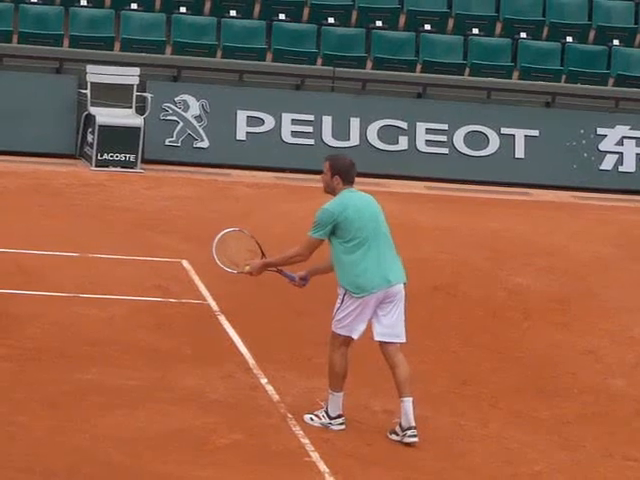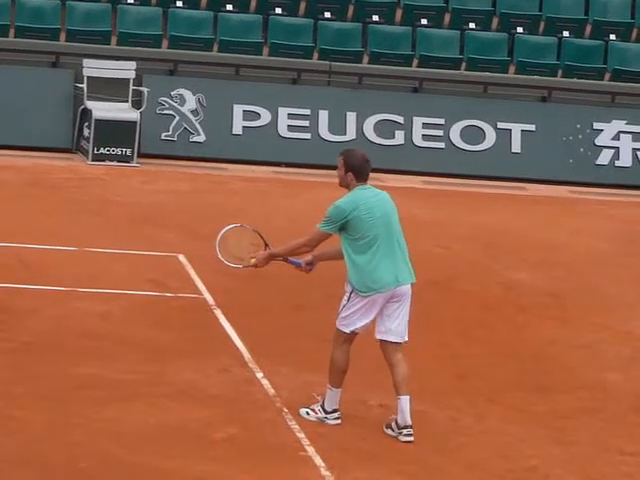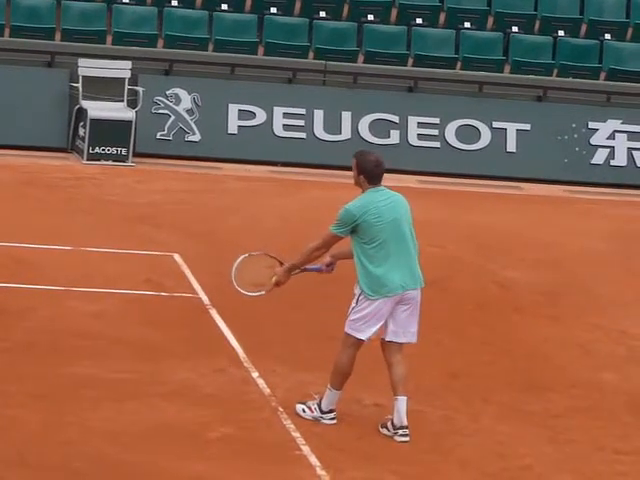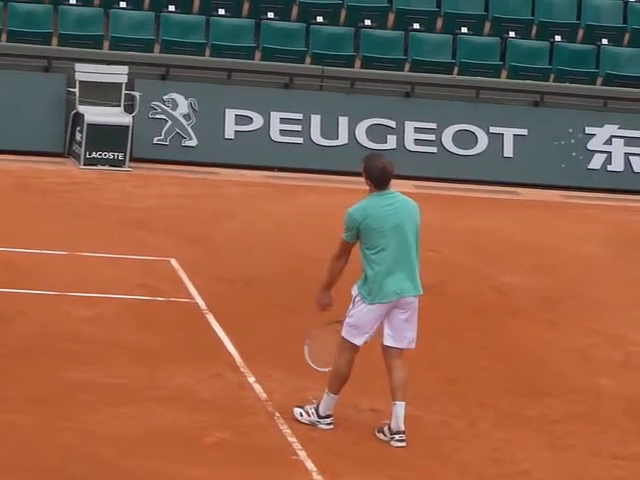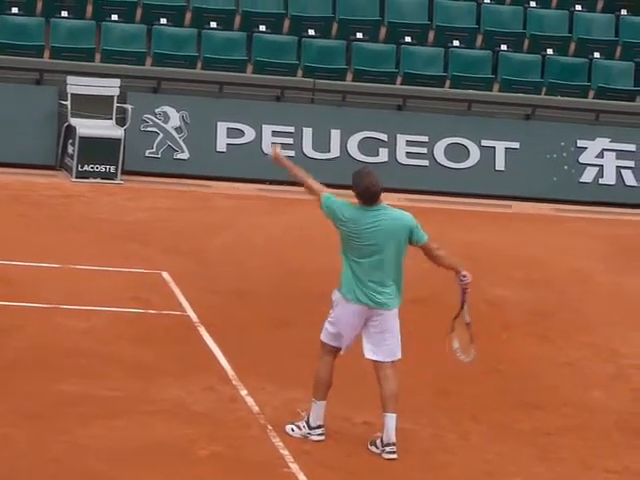
dt=1s
person 1, frame 1
left shoulder: (332, 210)
right shoulder: (368, 200)
left elbow: (302, 253)
left wrist: (264, 264)
right wrist: (311, 273)
left hip: (361, 287)
right hip: (393, 282)
left knee: (339, 344)
right knee: (393, 350)
left ankle: (334, 413)
right ankle: (408, 424)
person 1, frame 2
left shoulder: (345, 206)
right shoulder: (384, 198)
left elbow: (307, 243)
left wrist: (270, 255)
right wrist: (317, 258)
left hip: (369, 286)
right hip: (401, 282)
left knee: (342, 341)
right knee: (393, 350)
left ankle: (330, 409)
right ankle: (404, 422)
person 1, frame 3
left shoulder: (355, 209)
right shoulder: (400, 201)
left elbow: (320, 247)
left wrist: (288, 269)
right wrist: (338, 256)
left hip: (378, 289)
right hip: (410, 285)
left knee: (350, 345)
right knee: (394, 351)
left ankle: (326, 408)
right ankle: (400, 422)
person 1, frame 4
left shoulder: (358, 212)
right shoulder: (412, 207)
left elbow: (341, 257)
left wrist: (325, 290)
left hip: (374, 292)
right hip: (408, 291)
left knee: (347, 350)
right knee: (395, 356)
left ankle: (323, 413)
right ankle: (397, 427)
person 1, frame 5
left shoulder: (345, 216)
right shoulder: (404, 221)
left elbow: (313, 186)
right elbow: (432, 251)
left wrist: (283, 160)
right wrist: (459, 272)
left hip: (351, 301)
right hip: (386, 304)
left knee: (327, 355)
right knee: (386, 368)
left ankle: (314, 425)
right ankle: (388, 440)
